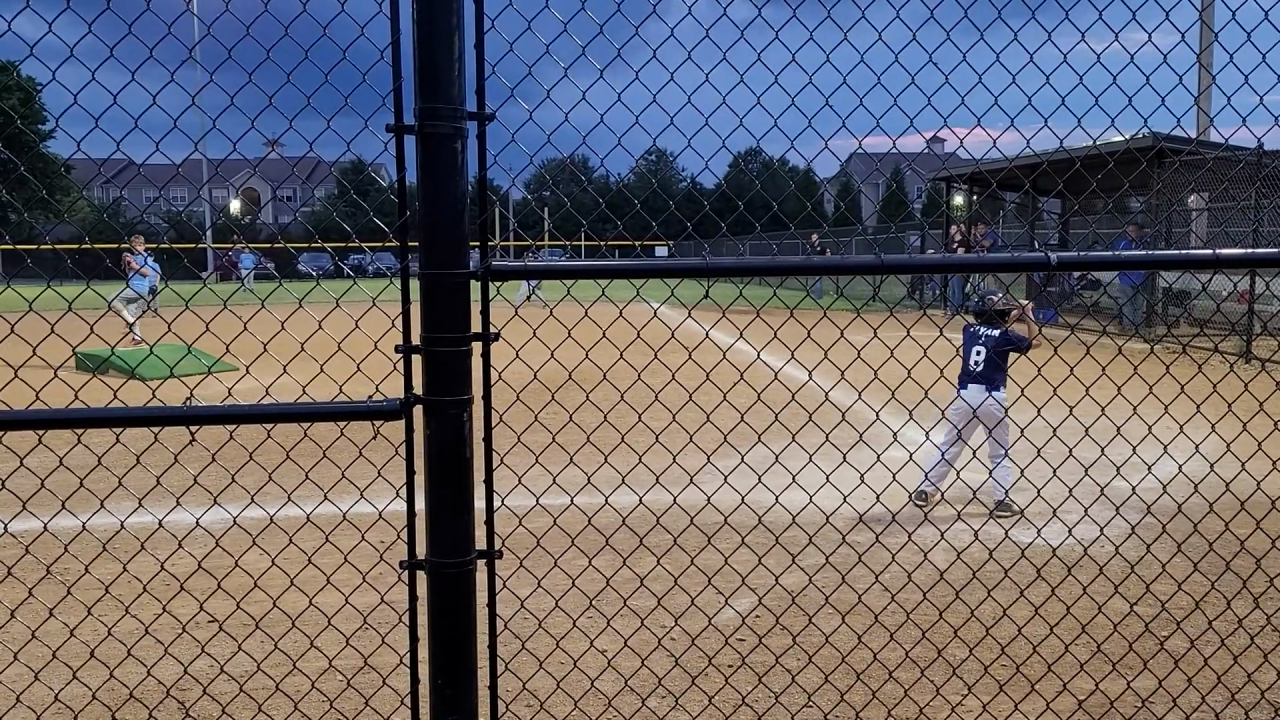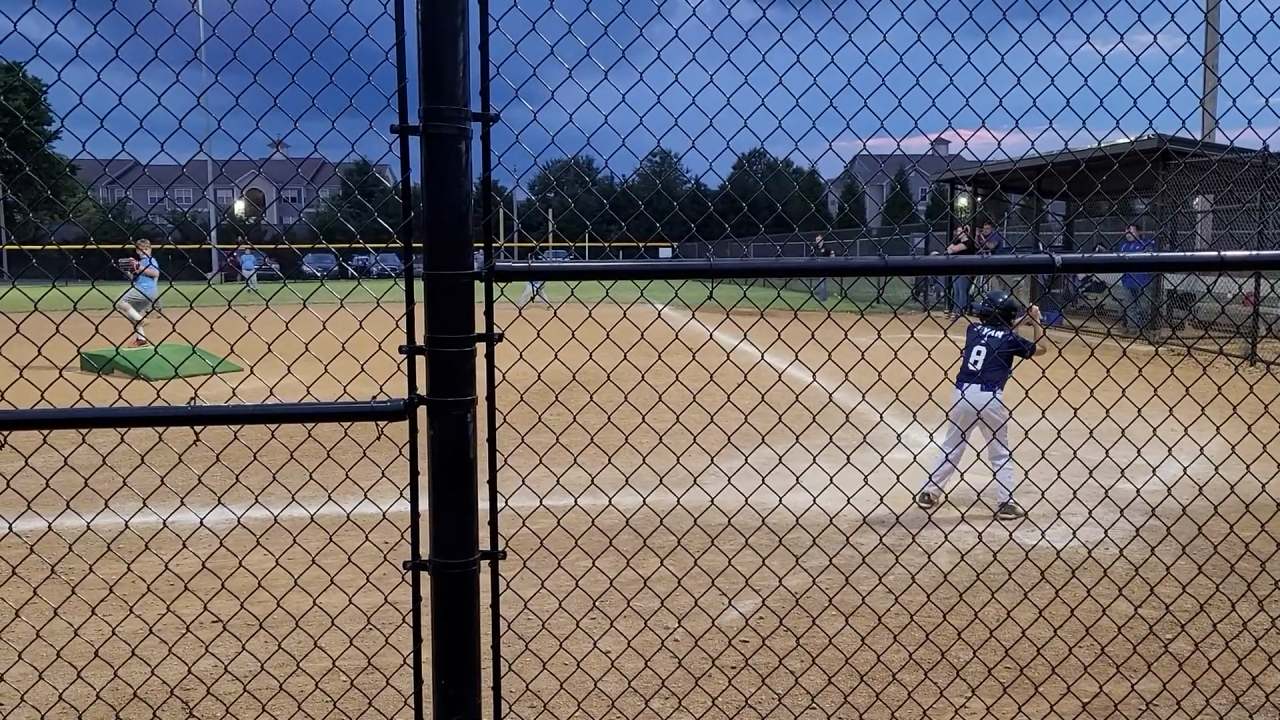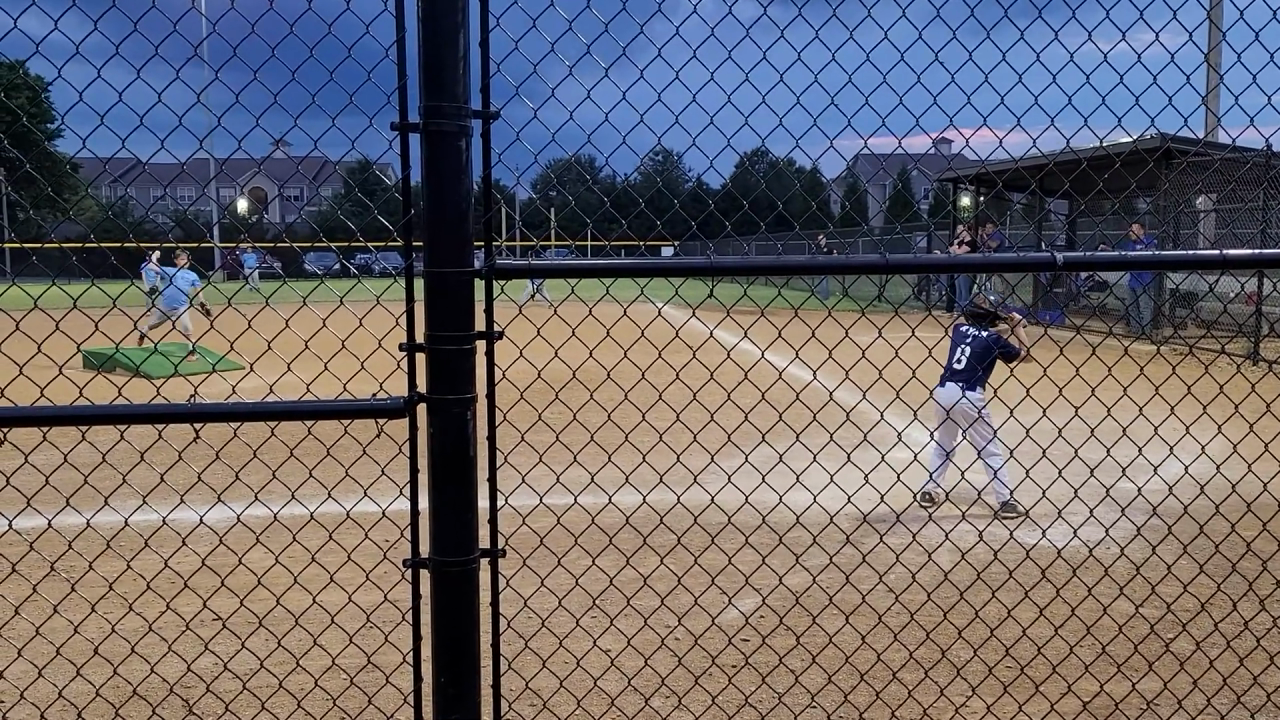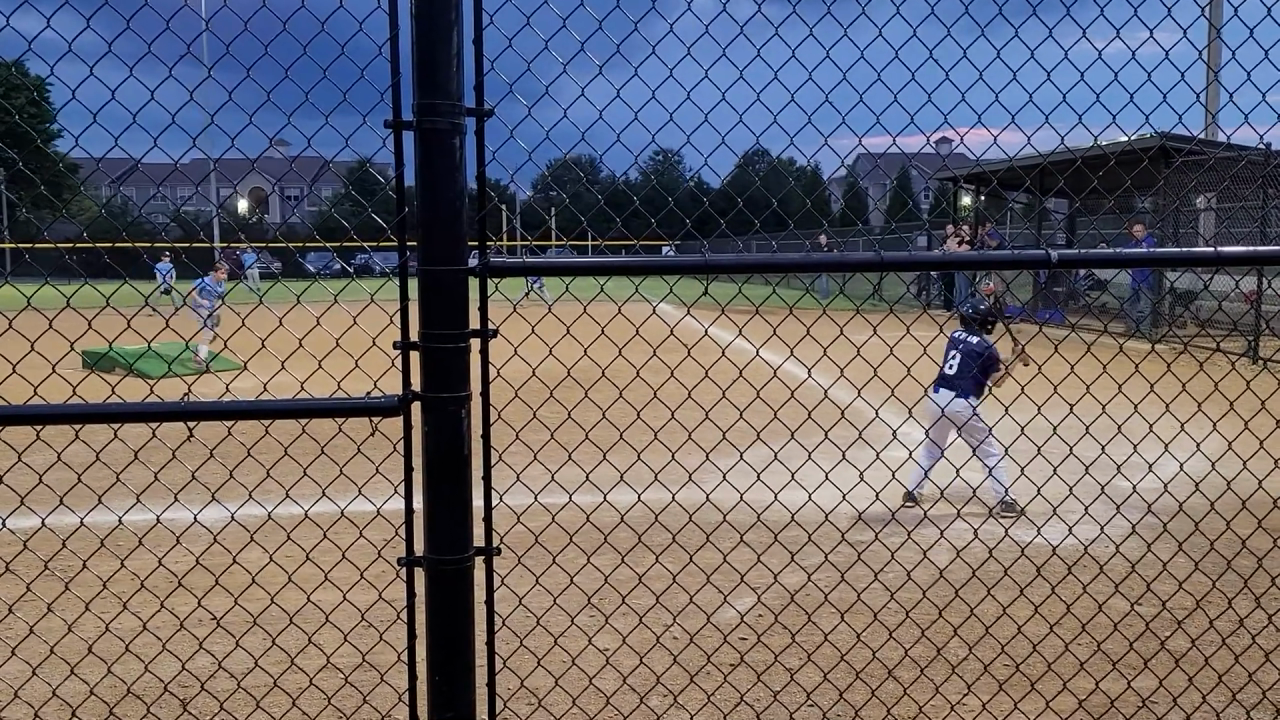
dt=0.5s
person 1, frame 1
left shoulder: (969, 329)
right shoulder: (1005, 336)
right elbow: (1036, 341)
left wrist: (1013, 316)
right wrist: (1027, 314)
left hip: (964, 393)
right hip: (992, 396)
left knee: (949, 446)
right knee: (1000, 451)
left ankle: (925, 491)
right ankle: (1003, 501)
person 1, frame 2
left shoulder: (973, 329)
right shoulder: (1009, 339)
right elbow: (1041, 349)
left wrist: (1023, 320)
right wrist: (1035, 320)
left hip: (962, 393)
right hip: (988, 397)
left knee: (951, 447)
right knee: (1000, 453)
left ankle: (929, 493)
right ankle: (1007, 503)
person 1, frame 3
left shoulder: (958, 329)
right shoulder: (994, 339)
right elbow: (1026, 355)
left wrist: (1008, 328)
right wrist: (1018, 328)
left hip: (944, 391)
right hip: (970, 396)
left knee: (942, 445)
right knee: (991, 451)
left ankle: (929, 492)
right ankle: (1006, 502)
person 1, frame 4
left shoulder: (954, 336)
right shoulder: (985, 347)
right elbow: (996, 381)
left wrist: (1005, 359)
right wrist: (1012, 359)
left hip: (937, 397)
right hip: (962, 403)
left knee: (930, 448)
right knee: (991, 452)
left ankle: (912, 492)
right ankle: (1006, 501)
